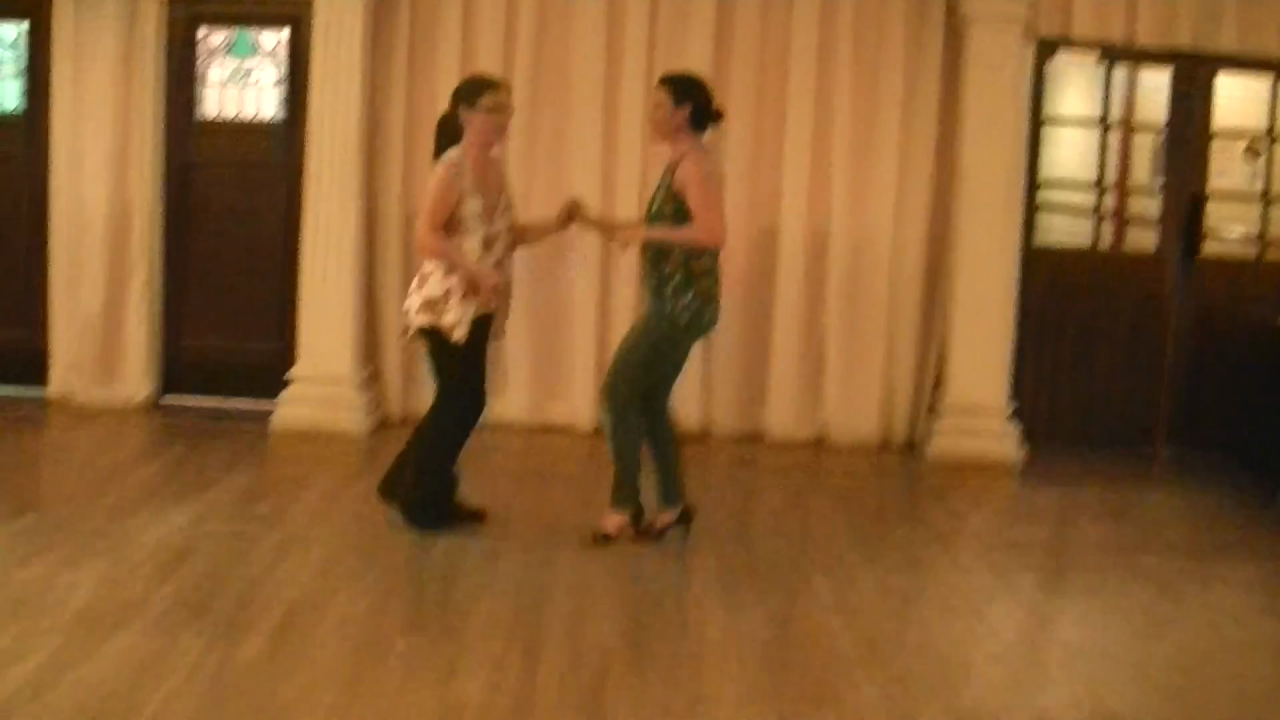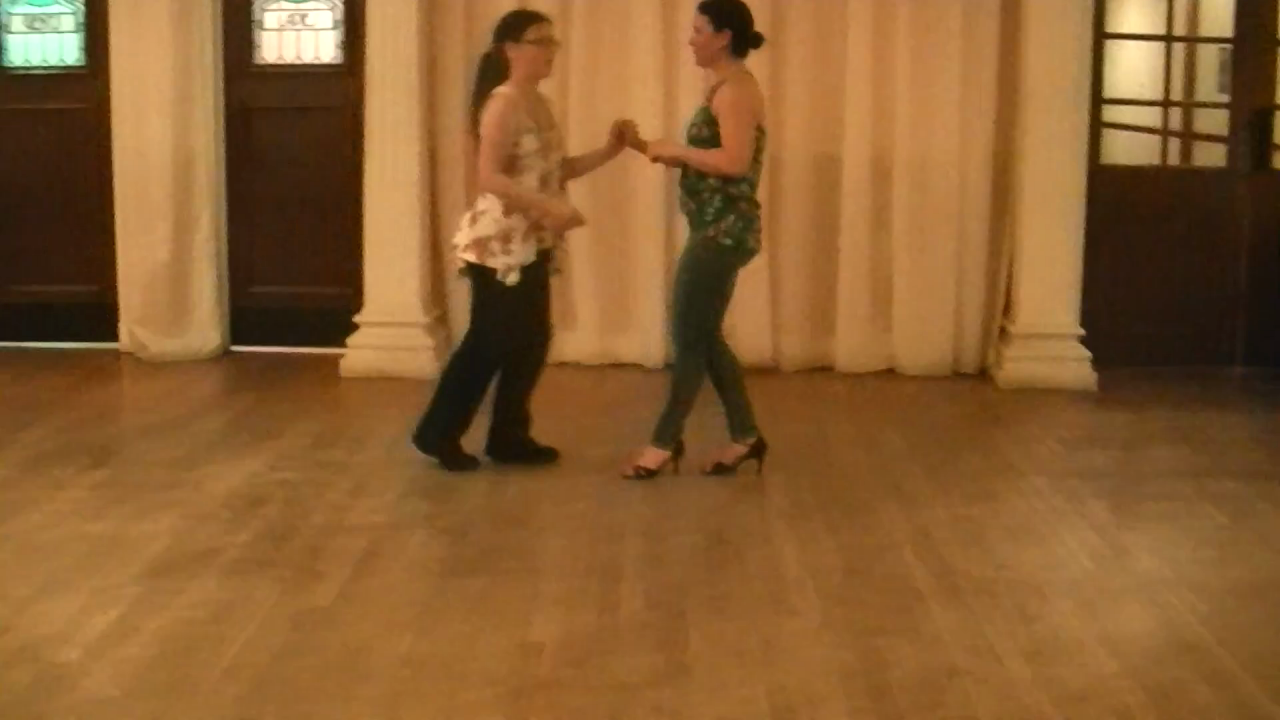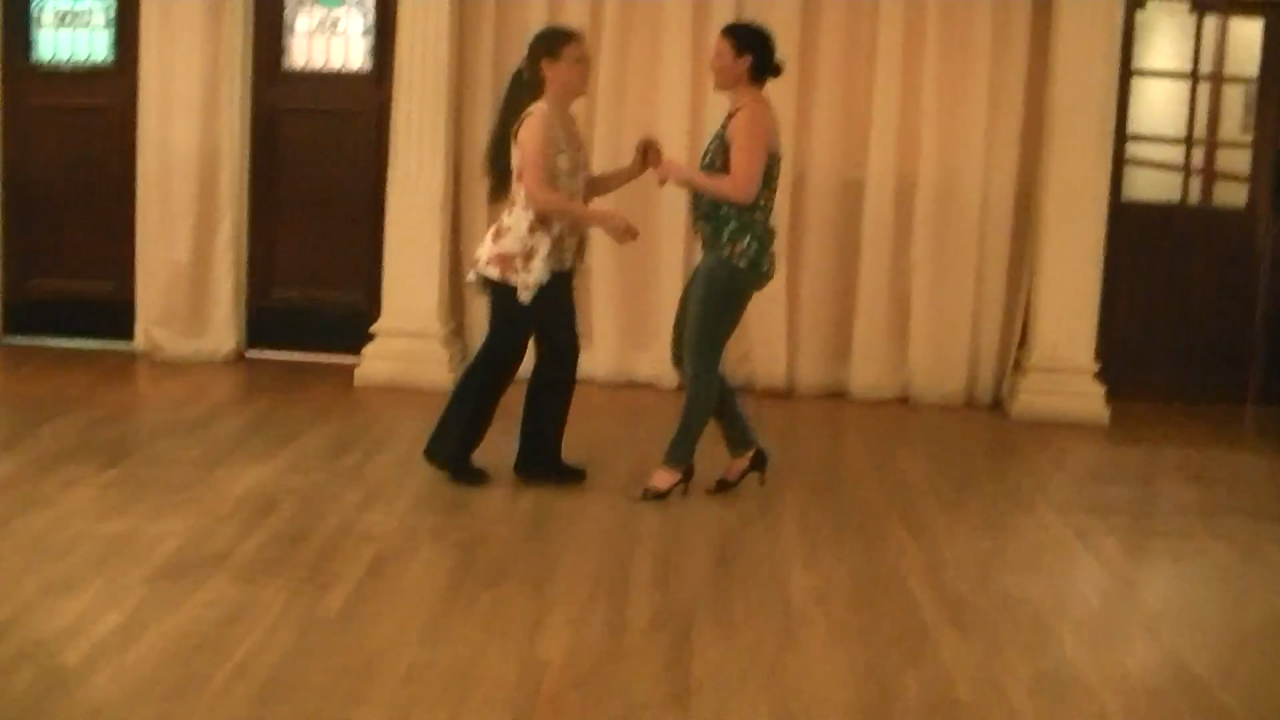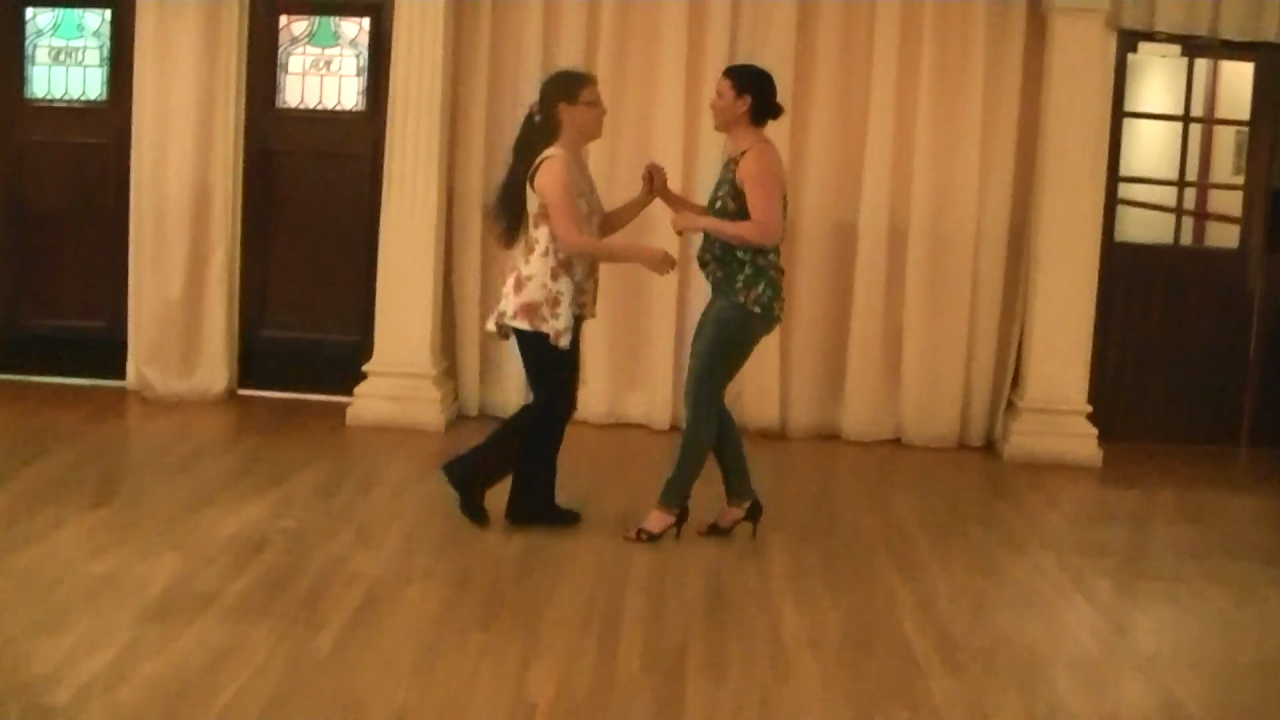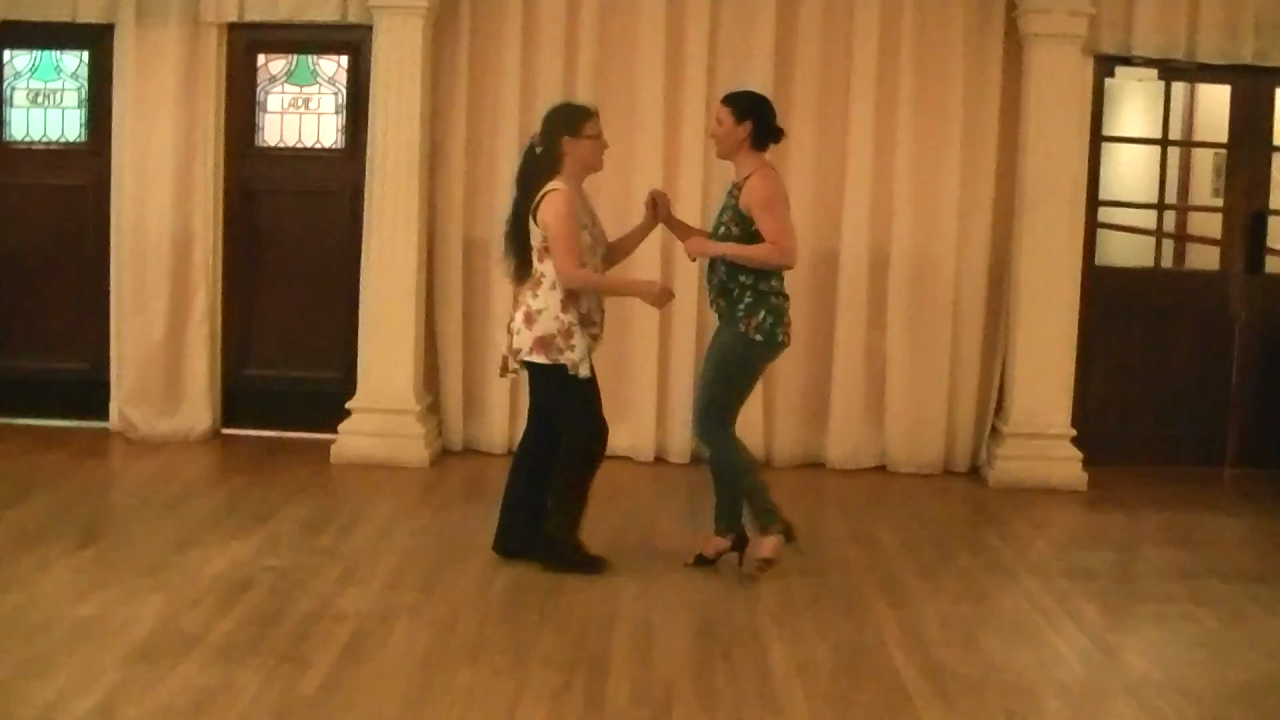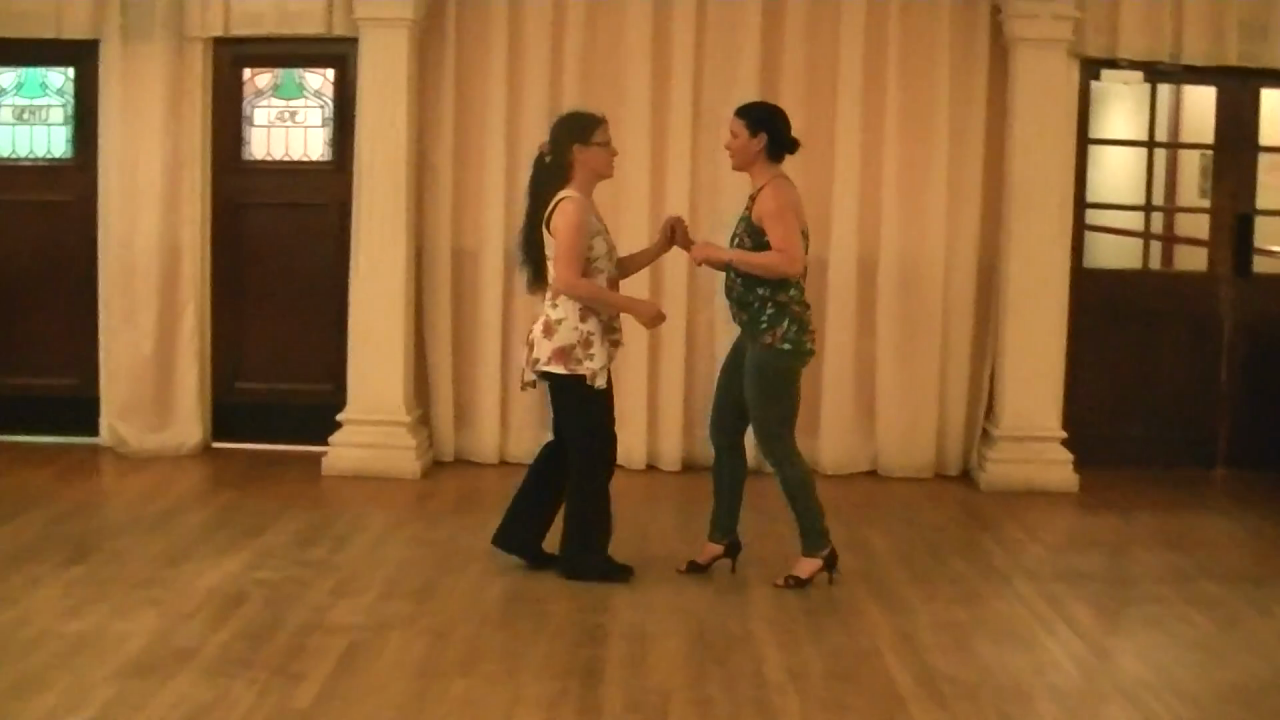
dt=0.2s
person 1, frame 1
left shoulder: (696, 164)
right shoulder: (682, 163)
left elbow: (710, 235)
right elbow: (668, 231)
left wrist: (644, 231)
right wrist: (595, 222)
left hip: (682, 303)
right hip: (673, 301)
left knee: (618, 393)
right knee: (648, 401)
left ankle: (626, 504)
right ankle: (673, 502)
person 1, frame 2
left shoulder: (735, 89)
right shoulder: (727, 88)
left elbow: (733, 162)
left wrist: (674, 149)
right wrist: (647, 147)
left hip: (722, 231)
right hip: (714, 230)
left knee: (687, 336)
right knee: (704, 335)
left ankle: (666, 441)
right ankle: (745, 435)
person 1, frame 3
left shoulder: (752, 116)
right shoulder: (742, 114)
left elbow: (742, 190)
left wrist: (683, 173)
right wrist: (667, 166)
left hip: (739, 255)
right hip: (723, 253)
left knee: (698, 360)
right knee: (687, 355)
left ankle: (677, 462)
right ankle: (745, 448)
person 1, frame 4
left shoulder: (759, 158)
right shoulder: (742, 156)
left elbow: (768, 233)
right elbow: (720, 221)
left wrist: (700, 222)
right wrist: (665, 196)
left hip: (750, 298)
right hip: (732, 295)
left knee: (699, 400)
right knee: (705, 399)
left ankle: (671, 506)
right ankle: (740, 498)
person 1, frame 5
left shoulder: (763, 183)
right shoulder: (745, 182)
left elbow: (784, 253)
left wrist: (712, 244)
right wrist: (672, 223)
left hip: (754, 325)
right hip: (737, 322)
left knee: (713, 428)
right knee: (713, 426)
left ankle: (772, 525)
right ankle: (729, 529)
person 1, frame 6
left shoulder: (777, 193)
right shoulder: (762, 193)
left elbow: (790, 263)
left wrist: (723, 253)
right wrist: (697, 248)
left hip: (780, 336)
right hip: (759, 334)
left knee: (775, 442)
right knee: (724, 433)
left ankle: (818, 549)
right ankle: (722, 538)
person 2, frame 1
left shoulder: (496, 169)
right shoulder: (451, 168)
left elbow: (504, 234)
right elbow: (426, 236)
left wrist: (556, 225)
right wrist: (477, 272)
left hip: (478, 305)
right hip: (447, 302)
left knee: (461, 400)
right knee: (462, 400)
left ankle: (435, 496)
right ankle: (408, 487)
person 2, frame 2
left shoulder: (540, 104)
right shoulder: (502, 104)
left elbow: (555, 169)
right elbow: (490, 177)
left wrist: (608, 151)
right wrist: (551, 206)
left hip: (532, 243)
right hip: (499, 241)
left knee: (532, 339)
right knee: (489, 340)
left ankle: (508, 435)
right ankle: (438, 433)
person 2, frame 3
left shoulder: (565, 122)
right shoulder: (538, 121)
left elbow: (581, 187)
right elbow: (540, 195)
left wrist: (635, 170)
right wrist: (604, 219)
left hip: (553, 261)
right hip: (521, 258)
left knee: (561, 356)
right knee: (502, 355)
left ankle: (540, 457)
right ankle: (451, 447)
person 2, frame 4
left shoulder: (575, 164)
right shoulder: (555, 166)
left elbow: (594, 227)
right elbow: (571, 240)
left wrist: (643, 200)
right wrist: (637, 254)
left hip: (563, 305)
right hip: (541, 305)
left knee: (554, 402)
right knee: (552, 403)
left ankle: (533, 501)
right ankle: (471, 472)
person 2, frame 5
left shoulder: (573, 196)
right shoulder: (559, 197)
left elbow: (600, 258)
right elbow: (571, 272)
left wrist: (646, 225)
right wrist: (639, 288)
left hip: (560, 336)
right hip: (555, 336)
left knee: (547, 434)
right knee: (586, 436)
left ankle: (518, 534)
right ankle: (559, 541)
person 2, frame 6
left shoulder: (579, 205)
right shoulder: (572, 206)
left elbow: (602, 272)
right elbow: (569, 282)
left wrist: (655, 250)
right wrist: (633, 305)
left hip: (577, 346)
right hip: (571, 346)
left knee: (573, 442)
right knee: (593, 447)
left ankle: (520, 532)
right ankle: (583, 553)
